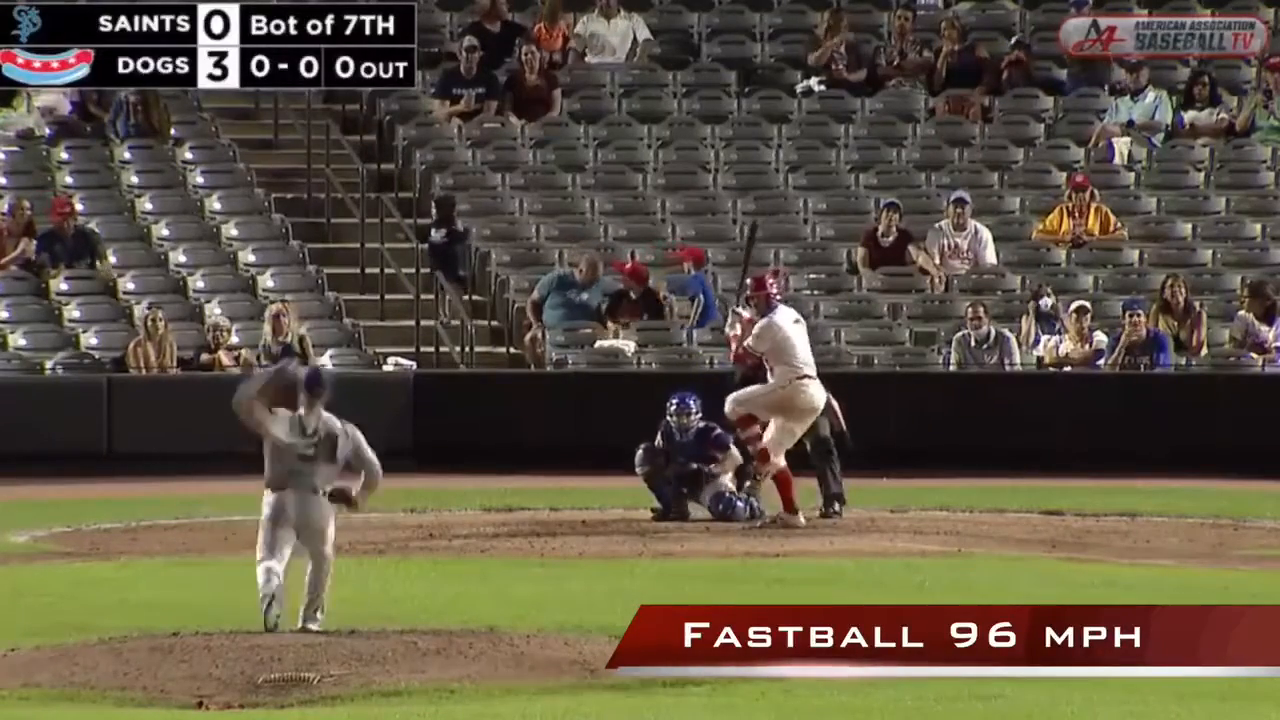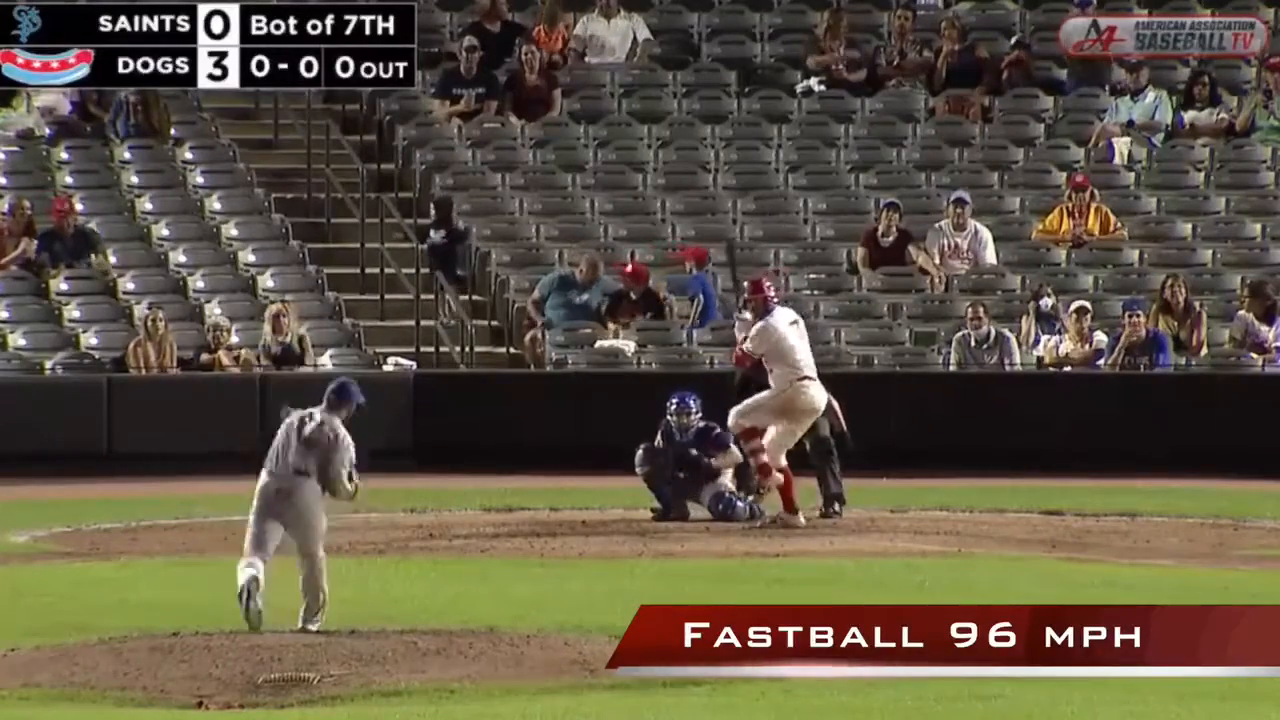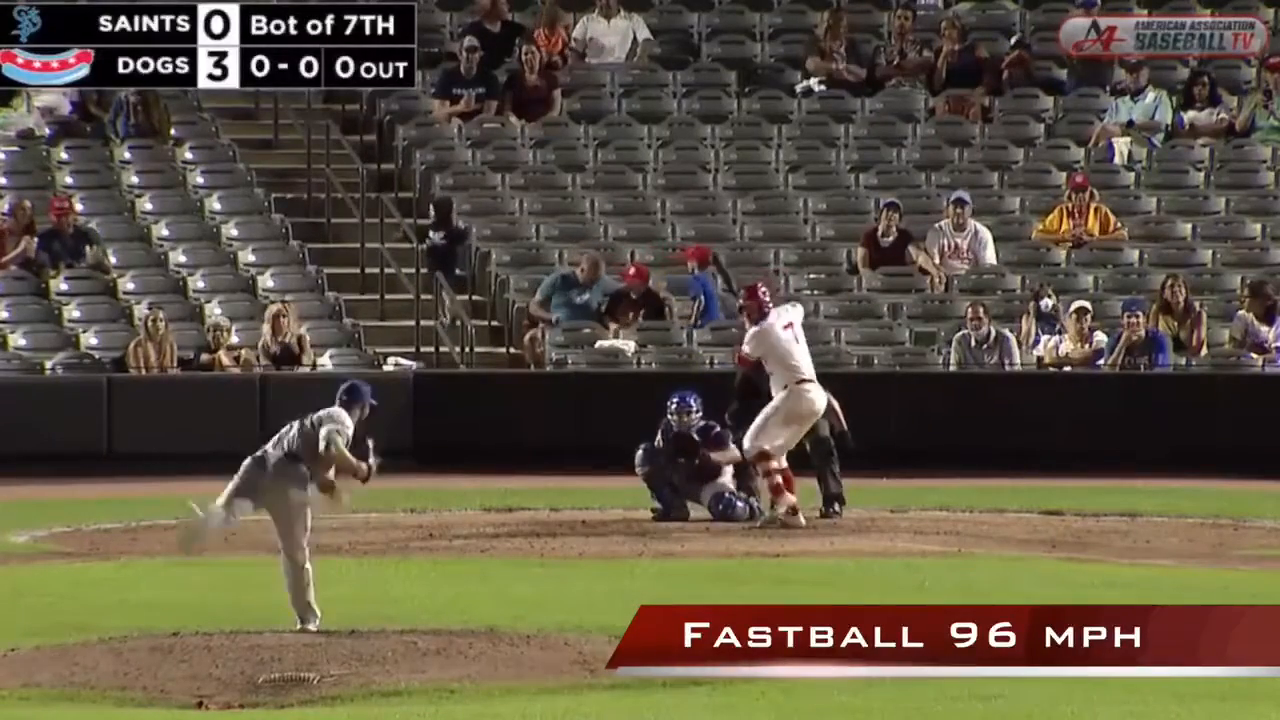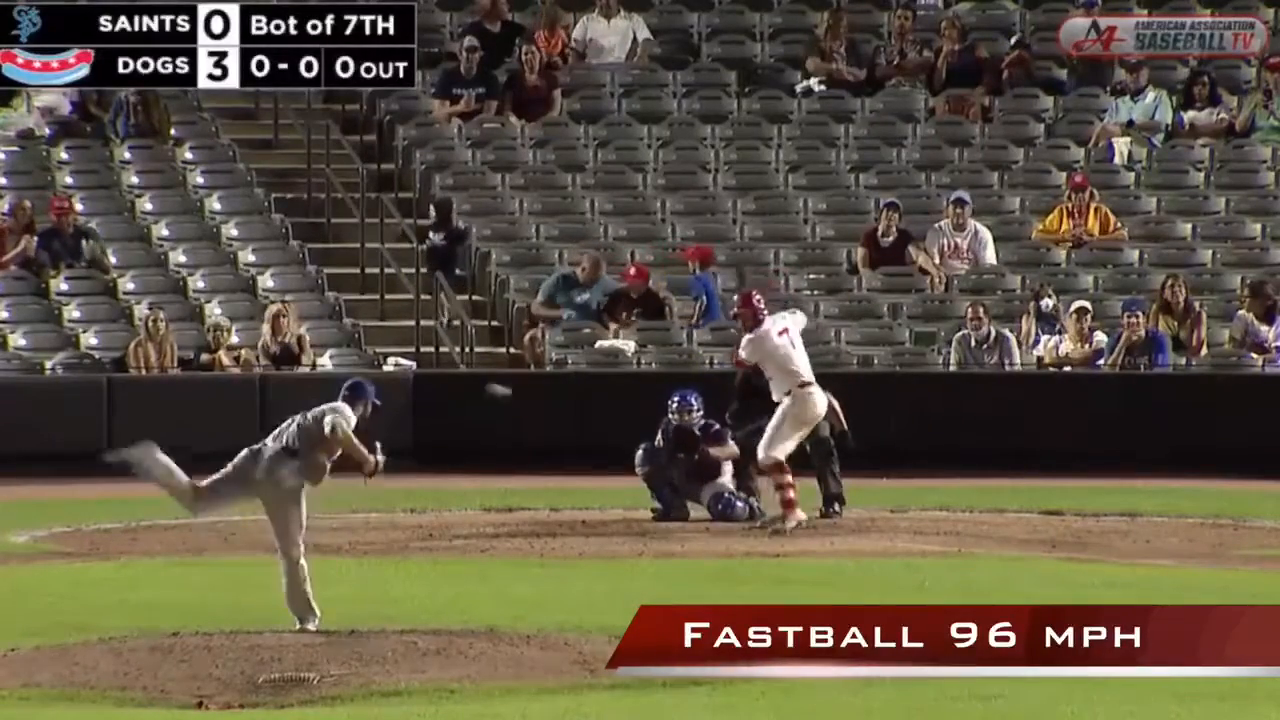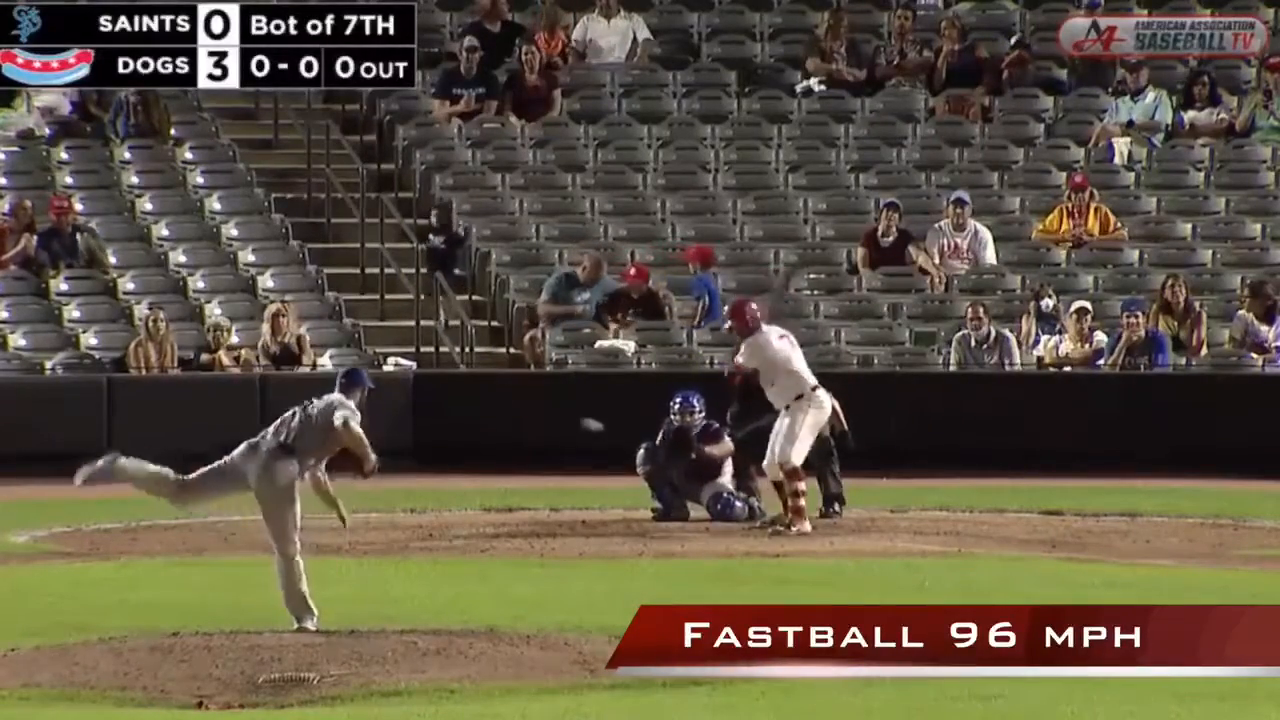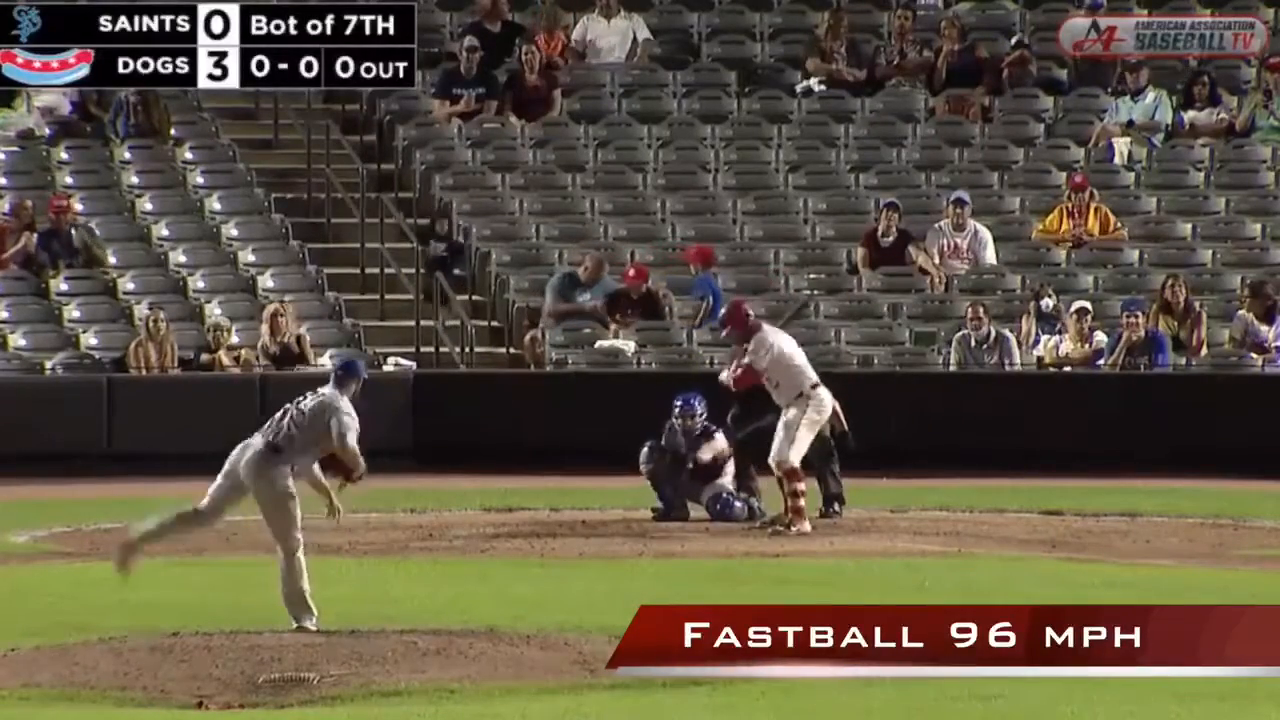
dt=0.1s
person 1, frame 1
left shoulder: (280, 418)
right shoulder: (343, 431)
right elbow: (374, 474)
right wrist: (357, 497)
left hip: (280, 503)
right hip: (315, 505)
left knee: (270, 562)
right knee: (321, 557)
left ankle: (271, 588)
right ankle: (312, 617)
person 1, frame 2
left shoulder: (297, 418)
right shoulder: (340, 435)
right elbow: (337, 488)
right wrist: (352, 490)
left hip: (270, 489)
right hip: (305, 496)
left knee: (254, 557)
right knee: (312, 558)
left ankle: (250, 584)
right ankle: (311, 619)
person 1, frame 3
left shoulder: (320, 418)
right shoulder: (341, 421)
right elbow: (328, 449)
right wrist: (362, 469)
left hip: (258, 467)
right hip: (289, 480)
left knee: (224, 510)
right knee: (296, 555)
left ankle: (203, 521)
right ankle: (307, 619)
person 1, frame 4
left shoulder: (317, 414)
right shoulder: (344, 413)
right elbow: (335, 432)
right wrist: (369, 461)
left hip: (255, 461)
right hip: (284, 476)
left knee: (191, 495)
right knee: (292, 553)
left ankle: (147, 458)
right ankle: (307, 619)
person 1, frame 5
left shoulder: (314, 406)
right shoulder: (346, 408)
right elbow: (348, 431)
left wrist: (335, 503)
right wrist: (368, 459)
left hip: (249, 456)
right hip: (276, 472)
left knee: (180, 489)
right knee: (288, 551)
left ankle: (116, 467)
right ankle: (303, 618)
person 1, frame 6
left shoulder: (312, 399)
right shoulder: (341, 408)
right elbow: (344, 448)
left wrist: (329, 495)
right wrist: (359, 468)
left hip: (246, 455)
right hip: (270, 470)
left knee: (202, 514)
right knee: (291, 547)
left ankle: (139, 541)
right ankle: (304, 618)
person 2, frame 1
left shoulder: (767, 325)
right shoulder: (789, 313)
left elbow: (739, 358)
left wrist: (735, 332)
right wrist: (749, 321)
left hip: (796, 389)
right hip: (813, 392)
left knee: (735, 404)
right knee: (773, 449)
left ankle: (764, 466)
right ankle: (791, 513)
person 2, frame 2
left shoulder: (764, 328)
right shoulder: (789, 314)
left elbow: (740, 360)
left wrist: (742, 334)
right wrist: (751, 323)
left hip: (798, 391)
right hip: (814, 394)
left knee: (739, 418)
right knee: (773, 449)
left ankle: (766, 475)
right ankle: (791, 513)
person 2, frame 3
left shoulder: (758, 333)
right shoulder: (787, 314)
left elbow: (743, 360)
right elbow: (798, 308)
left hip: (797, 394)
right hip: (812, 395)
left knee: (754, 443)
right knee: (774, 450)
left ankle: (781, 497)
right ankle: (791, 513)
person 2, frame 4
left shoulder: (754, 340)
right shoulder: (786, 320)
left elbow: (740, 361)
right elbow: (801, 316)
left hip: (800, 398)
right hip: (813, 398)
left knee: (769, 452)
right knee: (775, 453)
left ankle: (791, 511)
right ankle: (790, 513)
person 2, frame 5
left shoulder: (754, 344)
right shoulder: (777, 333)
left elbow: (738, 368)
left hip: (808, 403)
right hip: (794, 406)
left knee: (785, 457)
right knee: (773, 465)
left ankle: (799, 519)
right ankle: (793, 513)
person 2, frame 6
left shoulder: (761, 342)
right shoulder: (769, 334)
left elbow: (740, 381)
left wrist: (726, 376)
right wrist: (738, 367)
left hip: (811, 401)
right hip: (796, 403)
left knee: (784, 457)
right knee: (779, 459)
left ankle: (799, 519)
right ankle: (791, 513)
